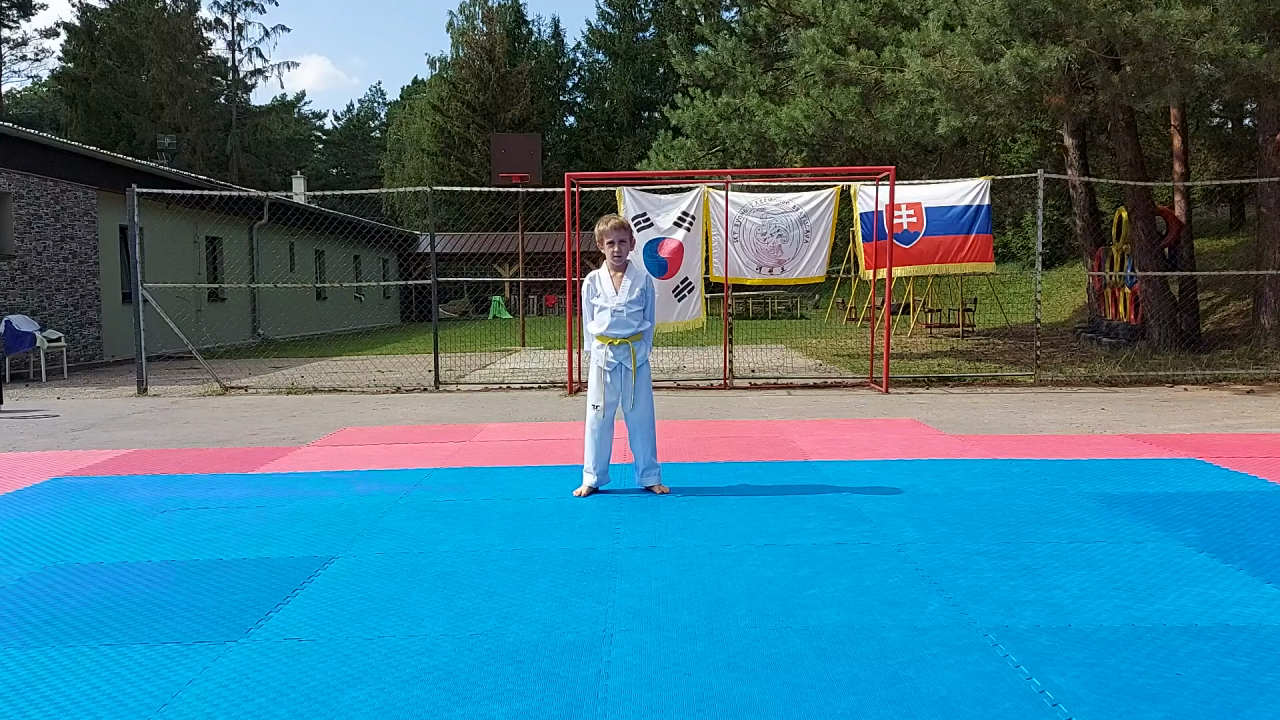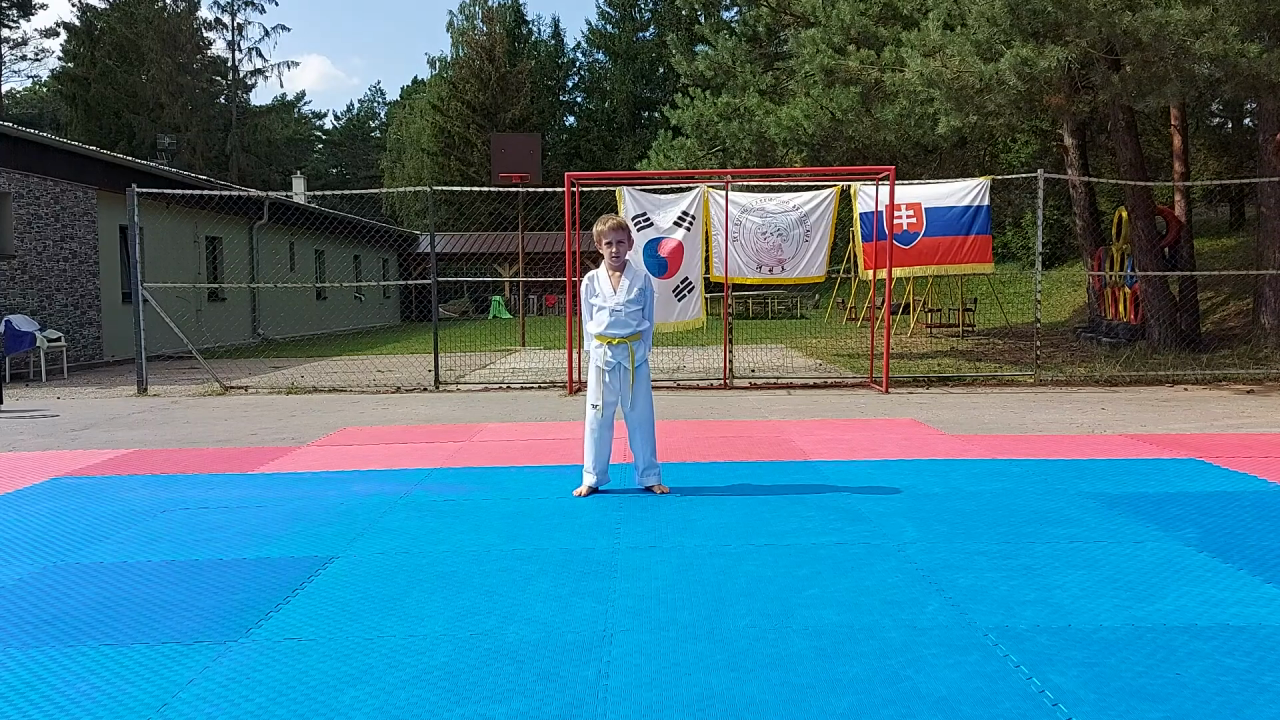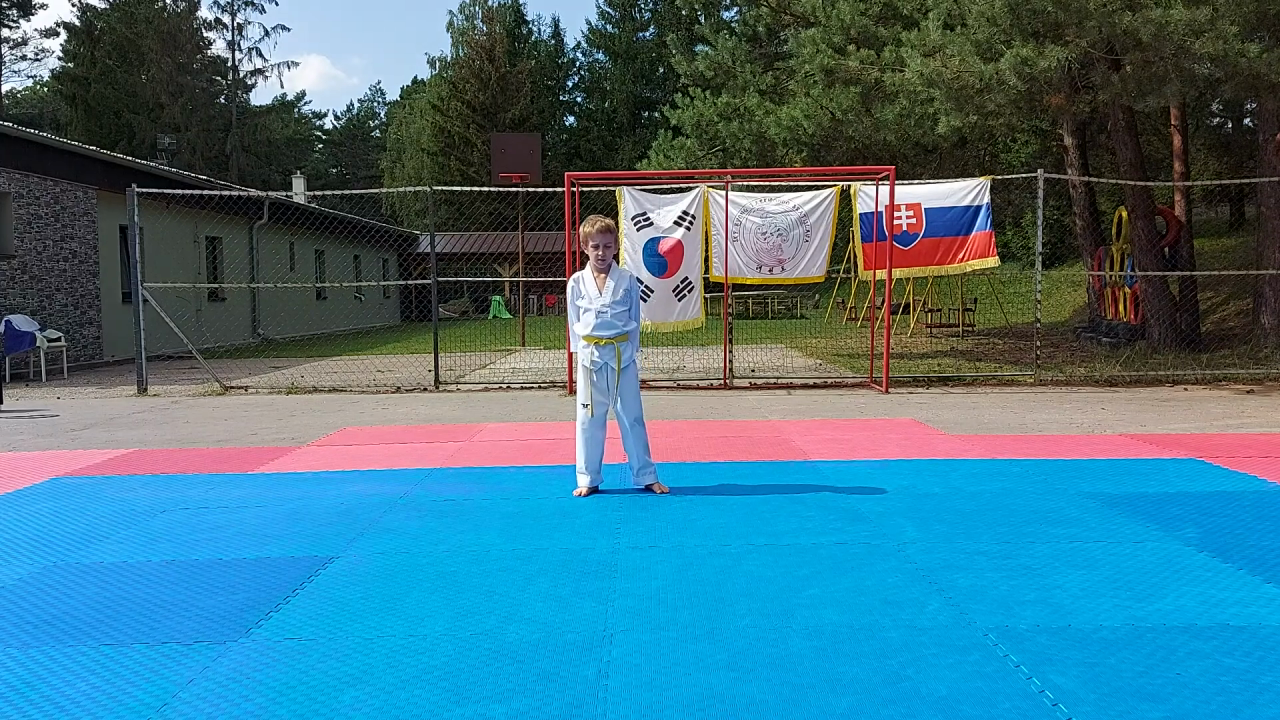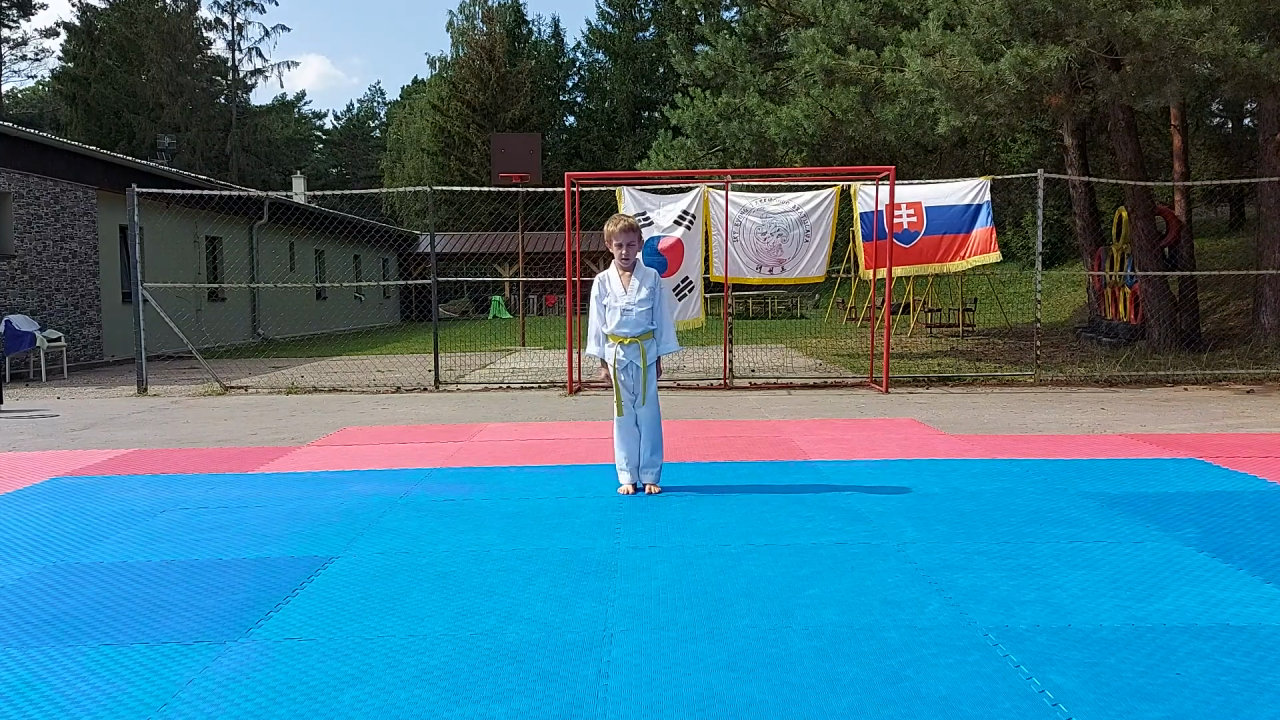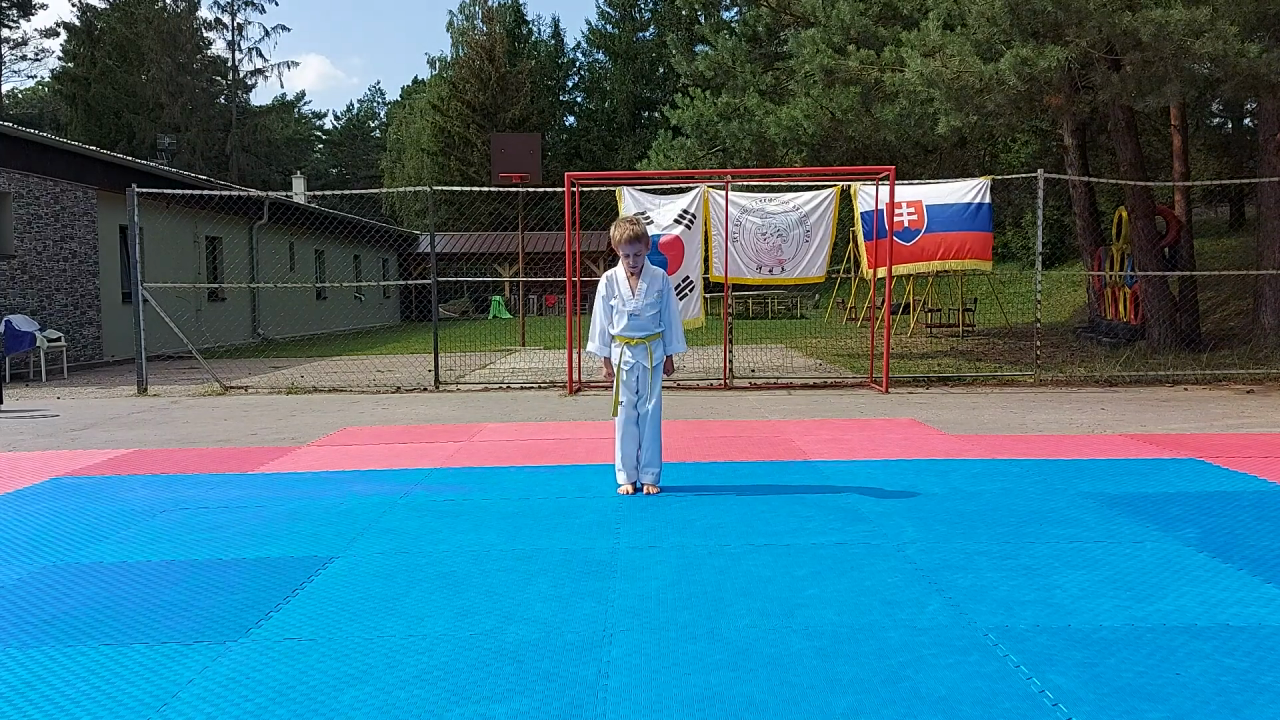
dt=0.7s
person 1, frame 1
left shoulder: (643, 280)
right shoulder: (592, 282)
left elbow: (649, 321)
right elbow: (588, 323)
left wrist: (640, 349)
right wrist: (600, 349)
left hip: (635, 356)
right hip: (603, 356)
left knee: (641, 417)
right knee: (598, 417)
left ankle: (650, 477)
right ankle: (593, 478)
person 1, frame 2
left shoulder: (642, 279)
right shoulder: (591, 281)
left elbow: (648, 320)
right elbow: (588, 322)
left wrist: (640, 349)
right wrist: (601, 348)
left hip: (634, 355)
right hip: (602, 355)
left knee: (641, 417)
right knee: (598, 418)
left ankle: (650, 476)
right ankle: (592, 478)
person 1, frame 3
left shoulder: (627, 280)
right shoulder: (577, 282)
left elbow: (634, 321)
right elbow: (574, 323)
left wrist: (627, 351)
right wrist: (586, 350)
left hip: (621, 355)
right hip: (590, 357)
left knee: (631, 416)
right knee: (589, 418)
left ankle: (647, 476)
right ankle: (588, 479)
person 1, frame 4
left shoulder: (652, 278)
right shoulder: (602, 281)
left elbow: (663, 319)
right elbow: (596, 323)
left wrist: (660, 357)
right wrist: (603, 362)
left hip: (645, 352)
right hip: (617, 353)
left knee: (648, 414)
right knee: (623, 416)
left ankle: (650, 475)
right ankle: (628, 476)
person 1, frame 5
left shoulder: (660, 279)
right shoulder: (608, 281)
left elbow: (670, 318)
right elbow: (601, 322)
left wrist: (669, 356)
right wrist: (606, 360)
left hip: (652, 353)
right hip: (622, 354)
left knee: (650, 414)
right knee: (625, 415)
left ankle: (649, 476)
right ankle: (627, 477)
